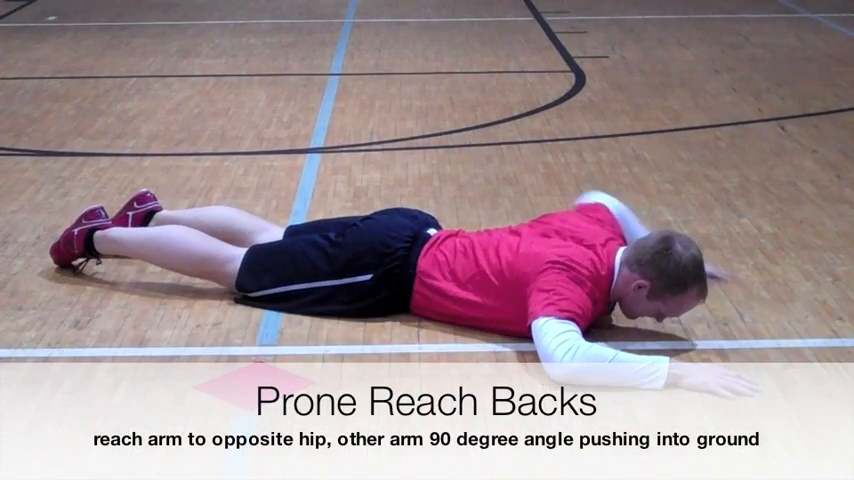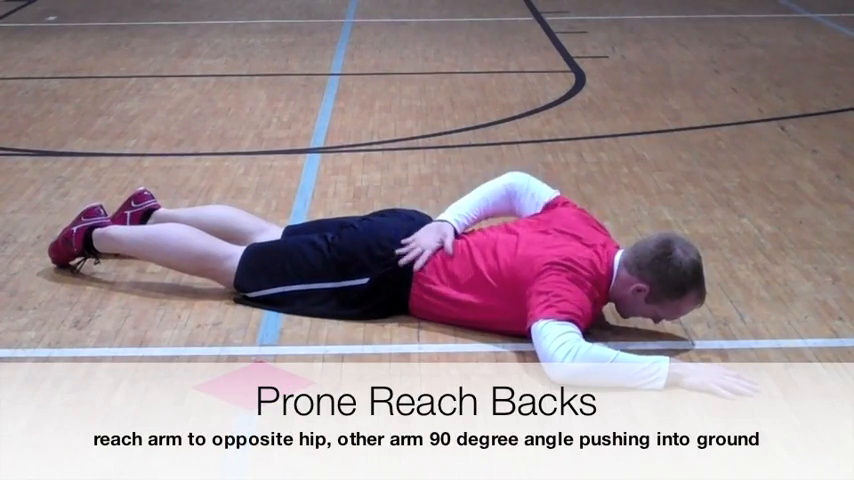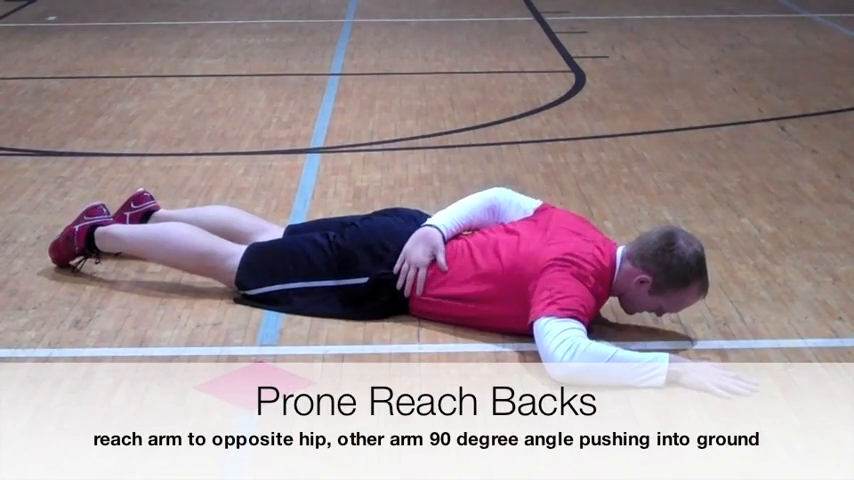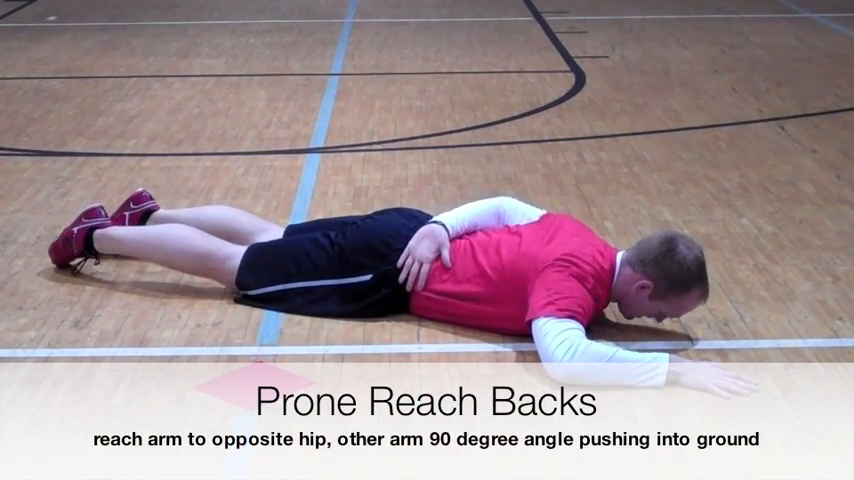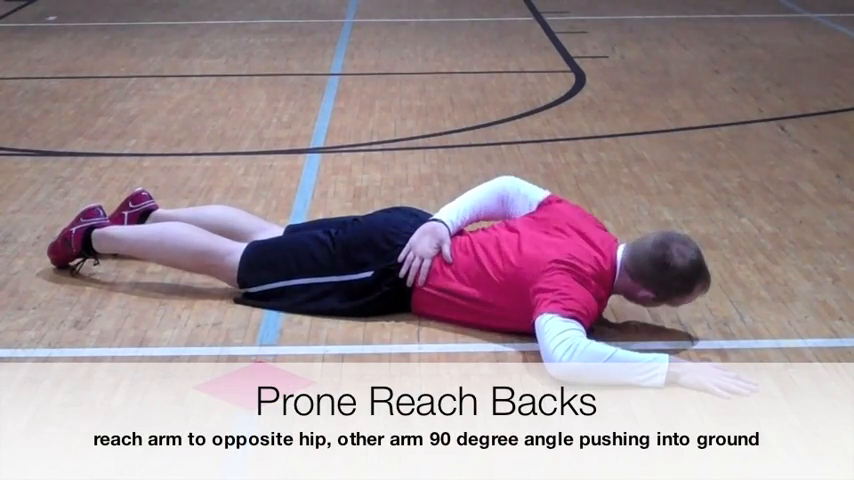
dt=0.7s
person 1, frame 1
left shoulder: (605, 233)
right shoulder: (572, 279)
left elbow: (601, 198)
right elbow: (562, 360)
left wrist: (679, 263)
right wrist: (677, 371)
left hip: (410, 234)
right hip: (392, 269)
left knee: (268, 235)
right knee: (234, 266)
left ankle: (150, 215)
right ankle: (100, 237)
person 1, frame 2
left shoulder: (590, 232)
right shoulder: (573, 279)
left elbow: (516, 184)
right elbow: (561, 360)
left wrist: (444, 224)
right wrist: (676, 371)
left hip: (401, 240)
right hip: (385, 277)
left knee: (267, 237)
right knee: (232, 268)
left ankle: (150, 213)
right ankle: (98, 235)
person 1, frame 3
left shoulder: (585, 233)
right shoulder: (576, 274)
left elbow: (497, 199)
right elbow: (563, 357)
left wrist: (431, 229)
right wrist: (675, 369)
left hip: (406, 234)
right hip: (386, 271)
left knee: (268, 234)
right knee: (234, 264)
left ankle: (148, 214)
right ankle: (100, 233)
person 1, frame 4
left shoulder: (584, 238)
right shoulder: (576, 278)
left elbow: (504, 207)
right elbow: (562, 357)
left wrist: (437, 227)
right wrist: (674, 369)
left hip: (409, 234)
right hip: (388, 271)
left knee: (267, 235)
right knee: (236, 267)
left ankle: (148, 214)
right ankle: (100, 236)
person 1, frame 5
left shoulder: (589, 228)
right shoulder: (577, 282)
left elbow: (505, 189)
right elbow: (562, 358)
left wrist: (439, 223)
right wrist: (674, 369)
left hip: (408, 232)
right hip: (391, 271)
left knee: (269, 234)
right knee: (236, 263)
left ankle: (148, 213)
right ankle: (97, 235)
